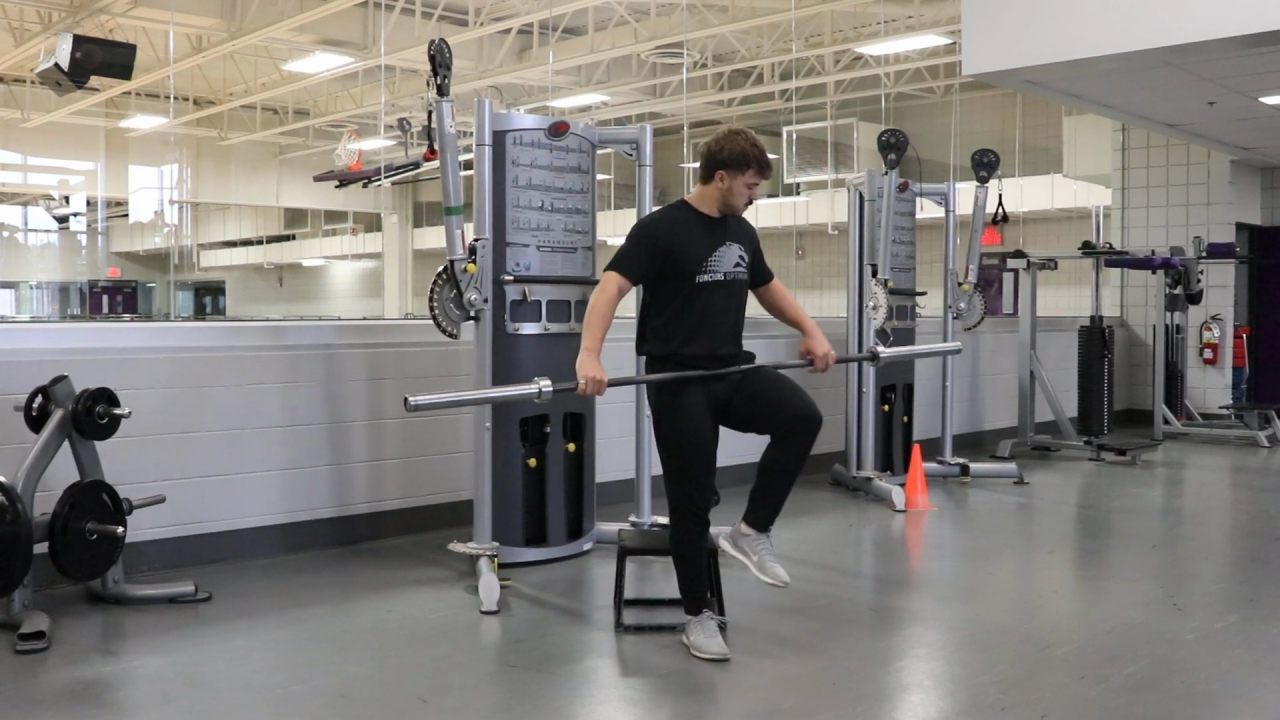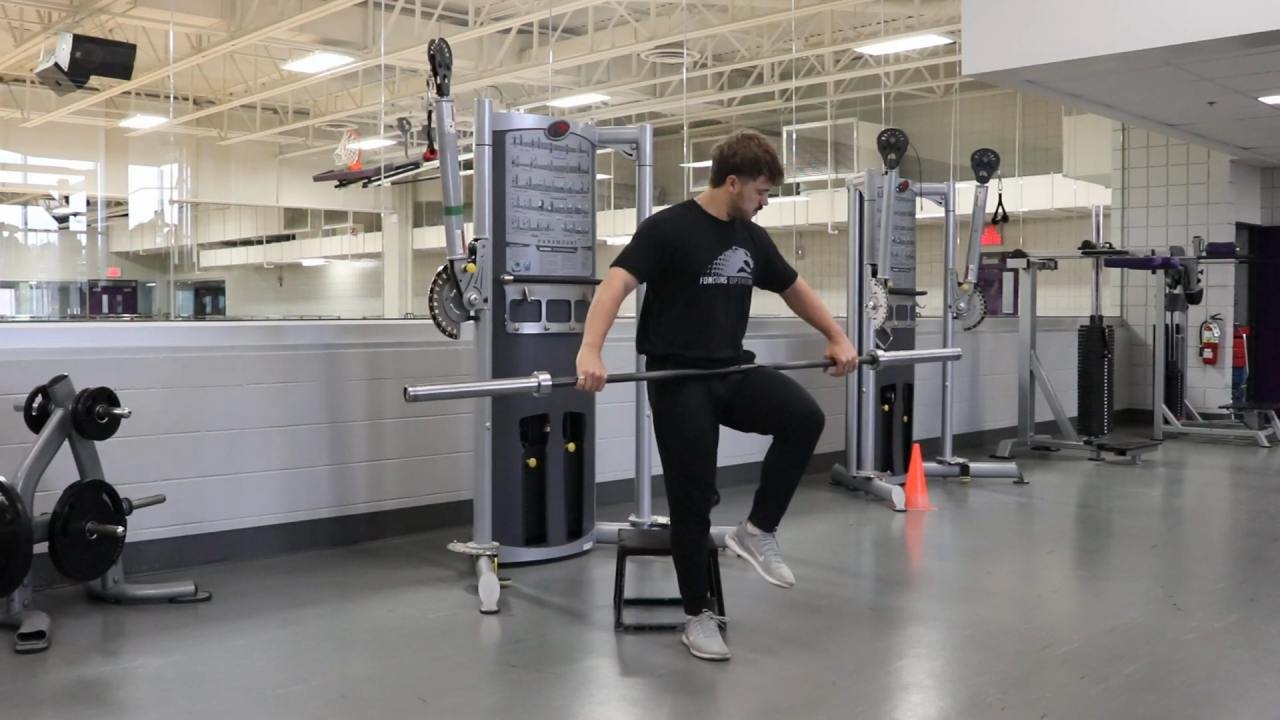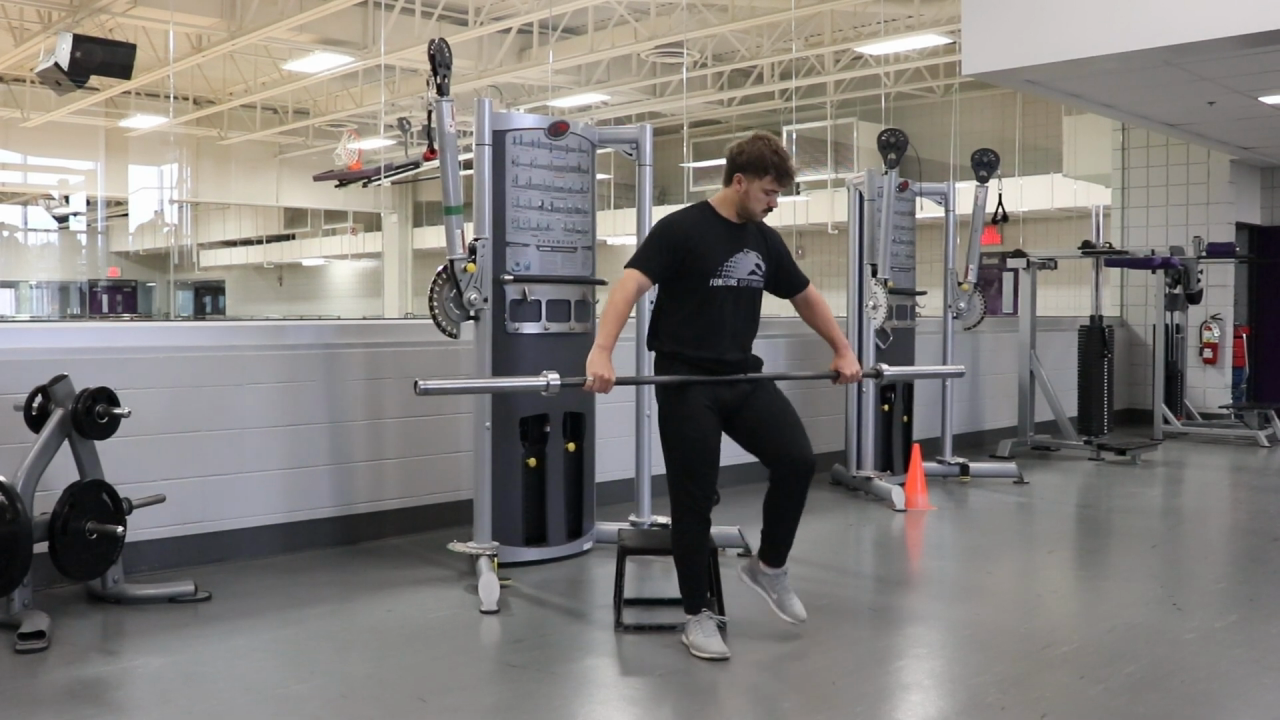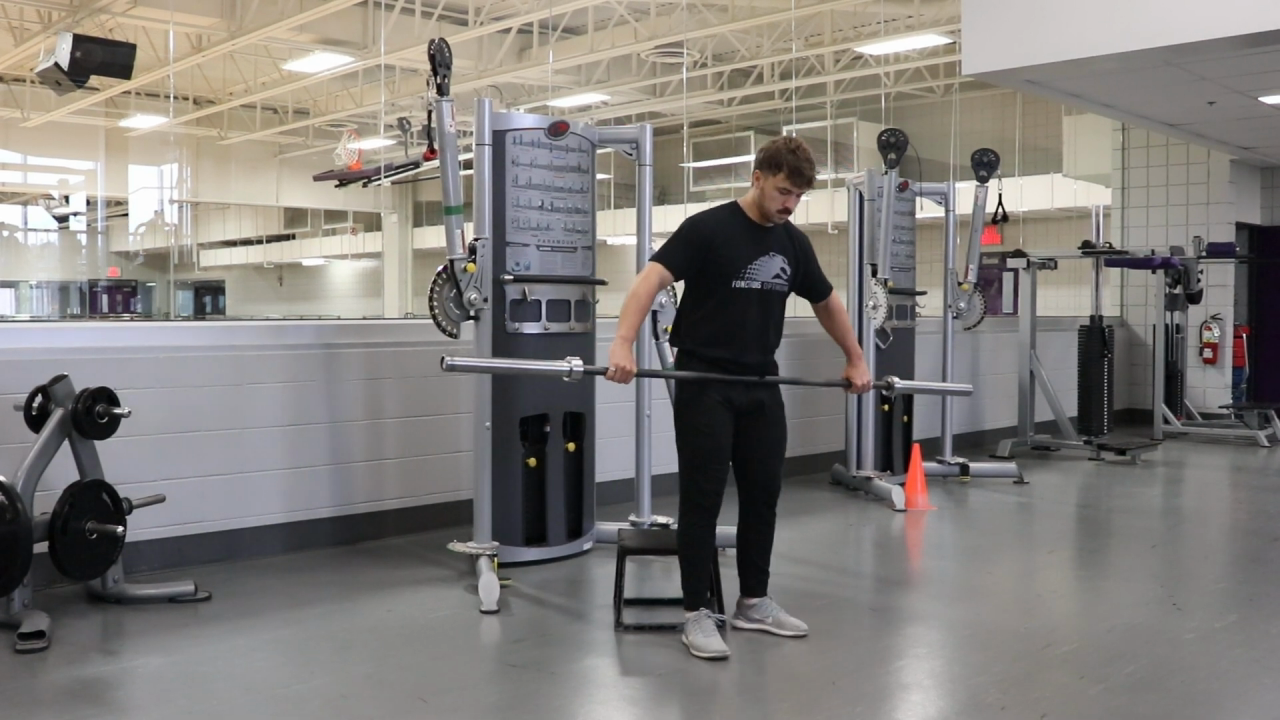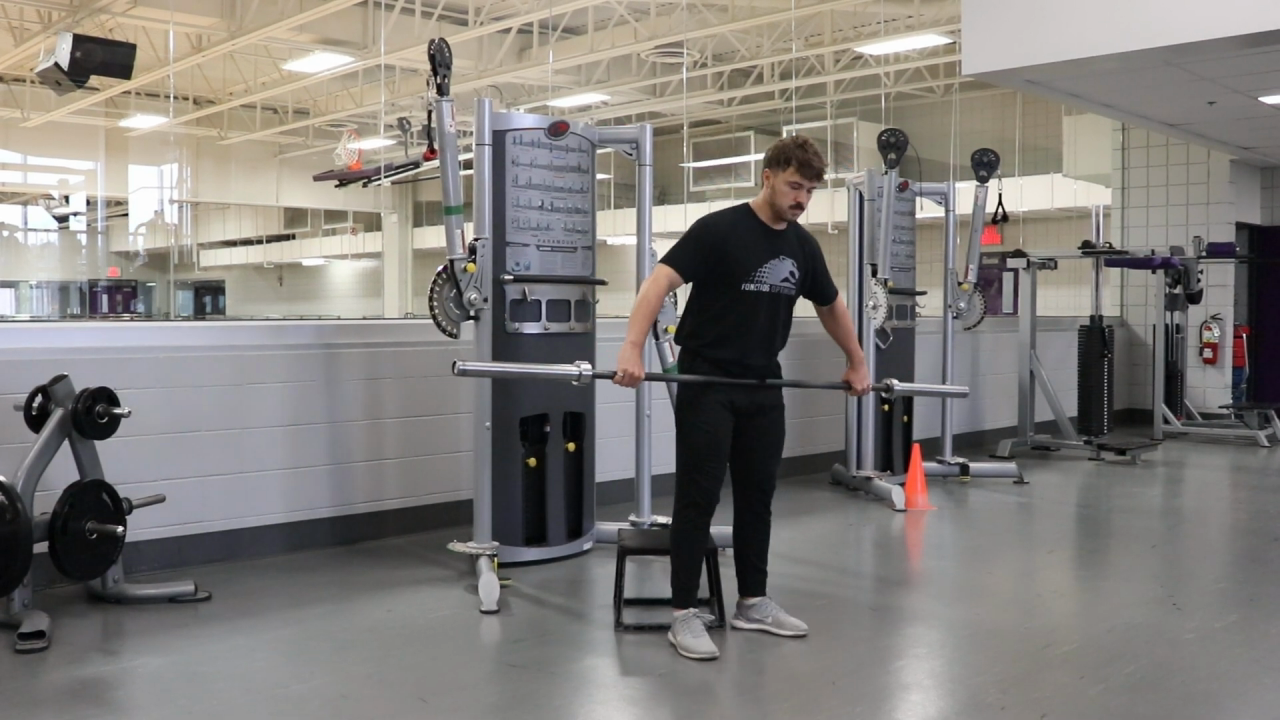
dt=0.3s
person 1, frame 1
left shoulder: (741, 231)
right shoulder: (661, 229)
left elbow: (767, 287)
right elbow: (611, 287)
left wrist: (810, 330)
right wrist: (589, 355)
left hip: (734, 371)
right hip: (679, 381)
left knee: (802, 416)
right knee: (691, 501)
left ankle: (751, 531)
right ankle: (698, 615)
person 1, frame 2
left shoulder: (753, 238)
right shoulder: (668, 228)
left elbow: (793, 288)
right elbow: (616, 283)
left wrist: (838, 338)
right wrist: (590, 349)
left hip: (735, 371)
right hip: (680, 381)
left knee: (804, 418)
right knee: (692, 500)
left ankle: (757, 530)
right ankle: (698, 614)
person 1, frame 3
left shoulder: (766, 240)
right shoulder: (681, 229)
left elbow: (805, 296)
right elbow: (630, 285)
left wrist: (843, 350)
right wrist: (602, 351)
left hip: (745, 378)
right hip: (687, 383)
left knee: (797, 461)
right knee: (694, 500)
left ankle: (770, 566)
right ankle: (697, 614)
person 1, frame 4
left shoulder: (794, 243)
right shoulder: (708, 228)
left elbow: (826, 302)
right elbow: (651, 278)
left wrist: (856, 359)
right wrist: (623, 343)
left hip: (761, 384)
right hip: (705, 383)
left knee: (763, 495)
right knee: (702, 497)
left ankle: (753, 601)
right ankle: (697, 613)
person 1, frame 5
left shoulder: (805, 247)
right shoulder: (719, 231)
left elbow: (831, 307)
right elbow: (660, 282)
left wrist: (856, 362)
right wrist: (633, 349)
left hip: (763, 385)
right hip: (706, 384)
left knee: (758, 495)
right knee: (698, 497)
left ankle: (753, 601)
right ankle: (684, 613)
